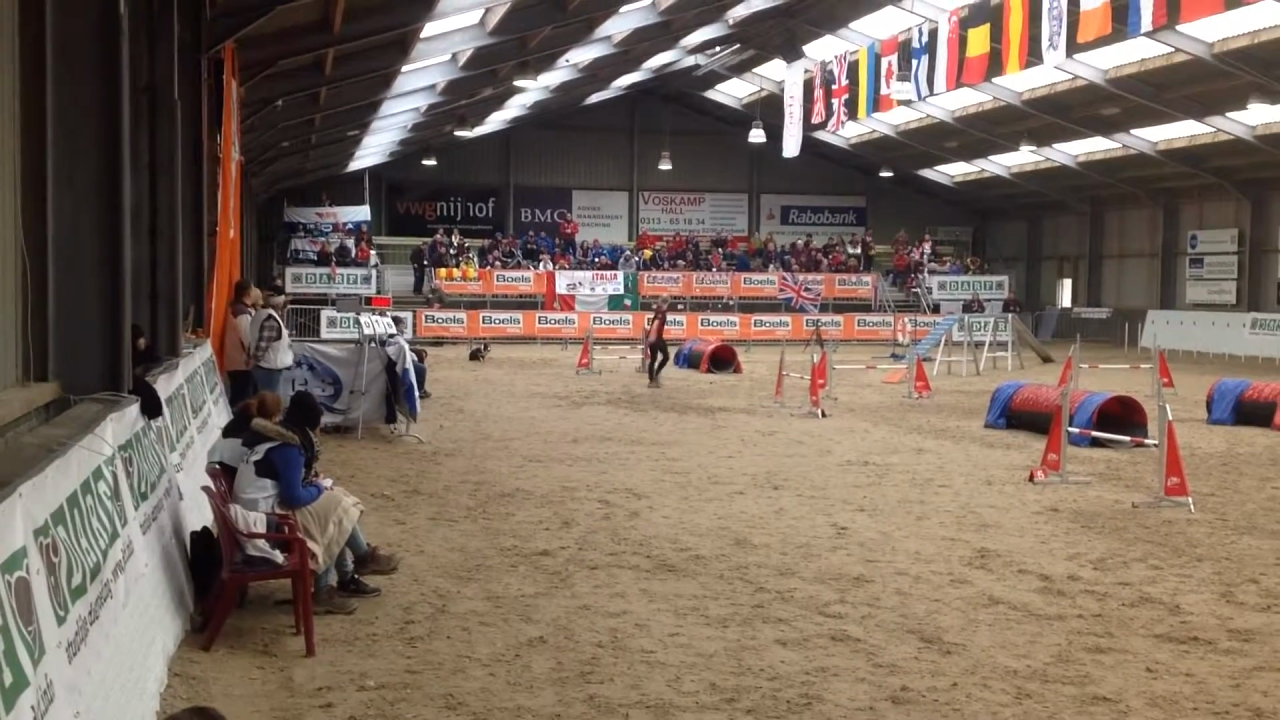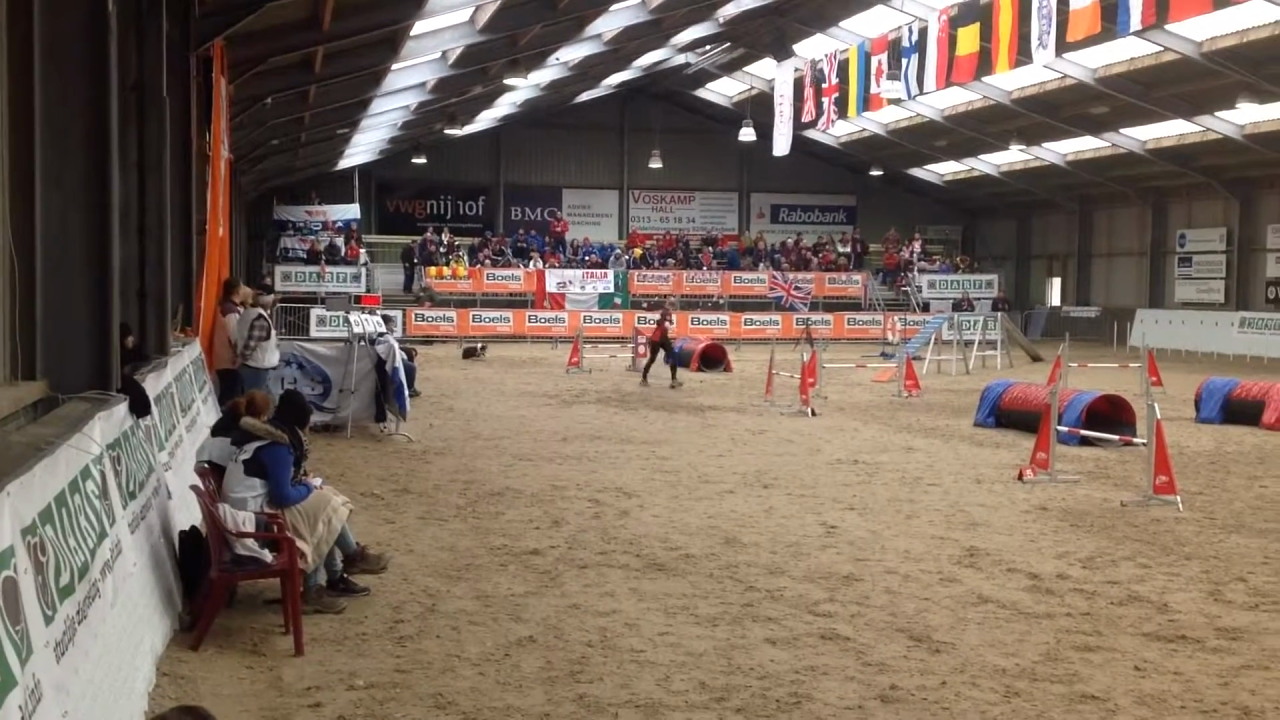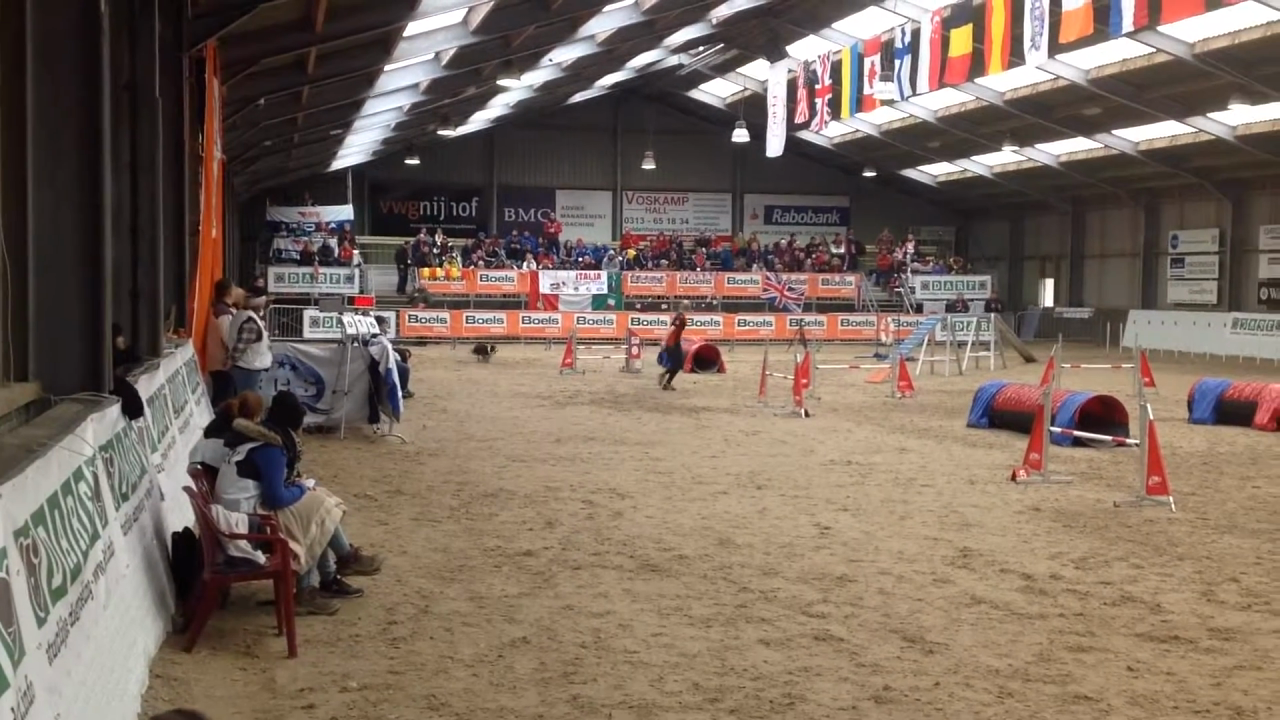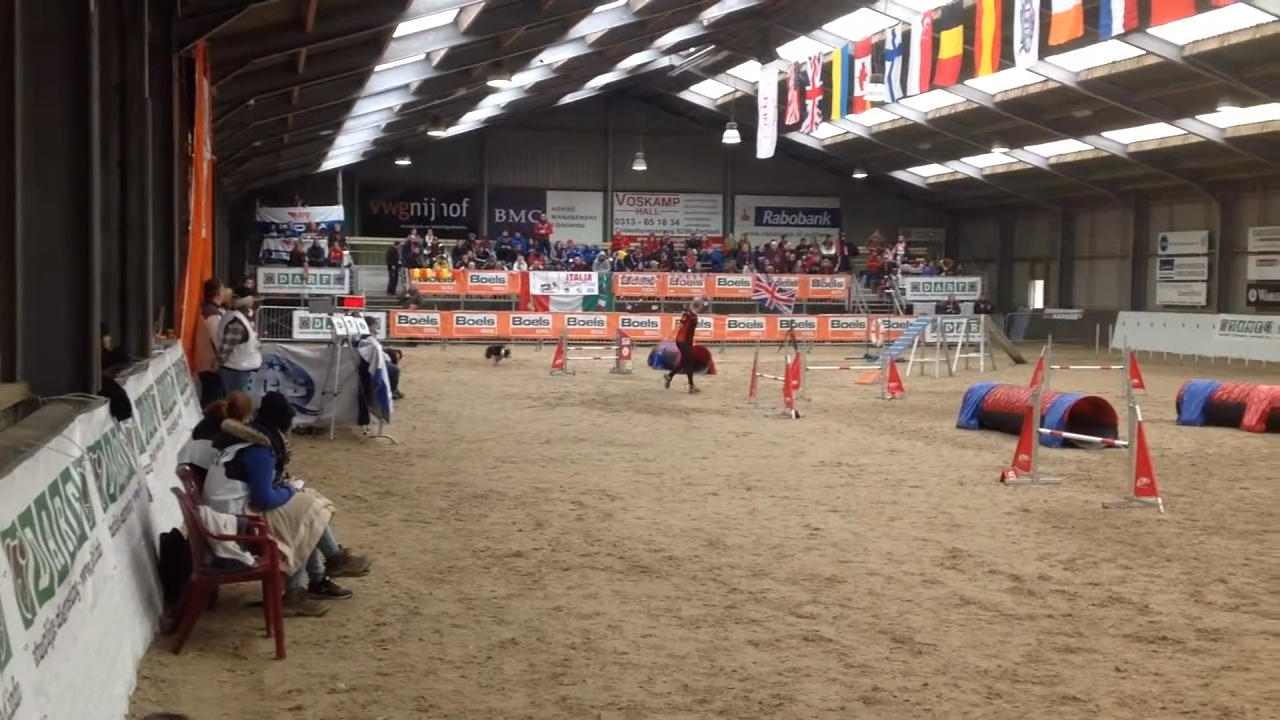
dt=0.2s
person 1, frame 1
left shoulder: (279, 435)
right shoulder: (289, 448)
right elbow: (294, 498)
left wrist: (313, 484)
right wrist: (319, 488)
left hip: (262, 505)
right hip: (267, 515)
left knee: (335, 513)
right knee: (339, 510)
left ankle: (345, 580)
right ankle: (364, 558)
person 1, frame 2
left shoulder: (268, 433)
right shoulder: (278, 447)
right elbow: (283, 497)
left wrist: (302, 482)
right wrist: (309, 487)
left hip: (252, 504)
right hip: (256, 513)
left knee: (323, 508)
right knee: (328, 509)
left ankle: (334, 579)
right ankle: (353, 557)
person 1, frame 3
left shoulder: (261, 434)
right shoulder: (270, 449)
right elbow: (276, 498)
left wrist: (295, 484)
right wrist: (302, 488)
left hip: (245, 505)
right hip: (249, 515)
left knee: (317, 506)
right knee: (321, 511)
left ankle: (327, 581)
right ankle: (346, 558)
person 1, frame 4
left shoulder: (249, 436)
right shoulder: (259, 450)
right elbow: (265, 500)
left wrist: (284, 485)
right wrist: (290, 490)
left hip: (234, 506)
right hip: (238, 516)
left knee: (305, 510)
right knee: (310, 511)
left ankle: (317, 582)
right ankle: (335, 560)
